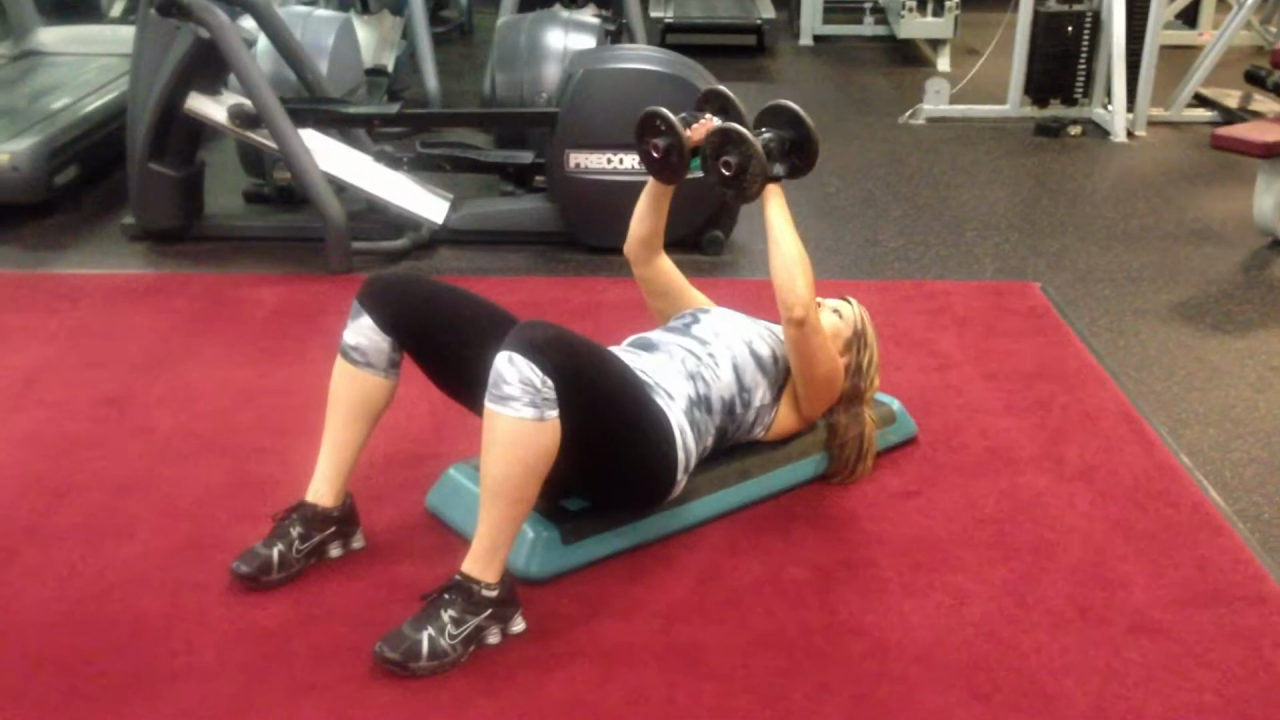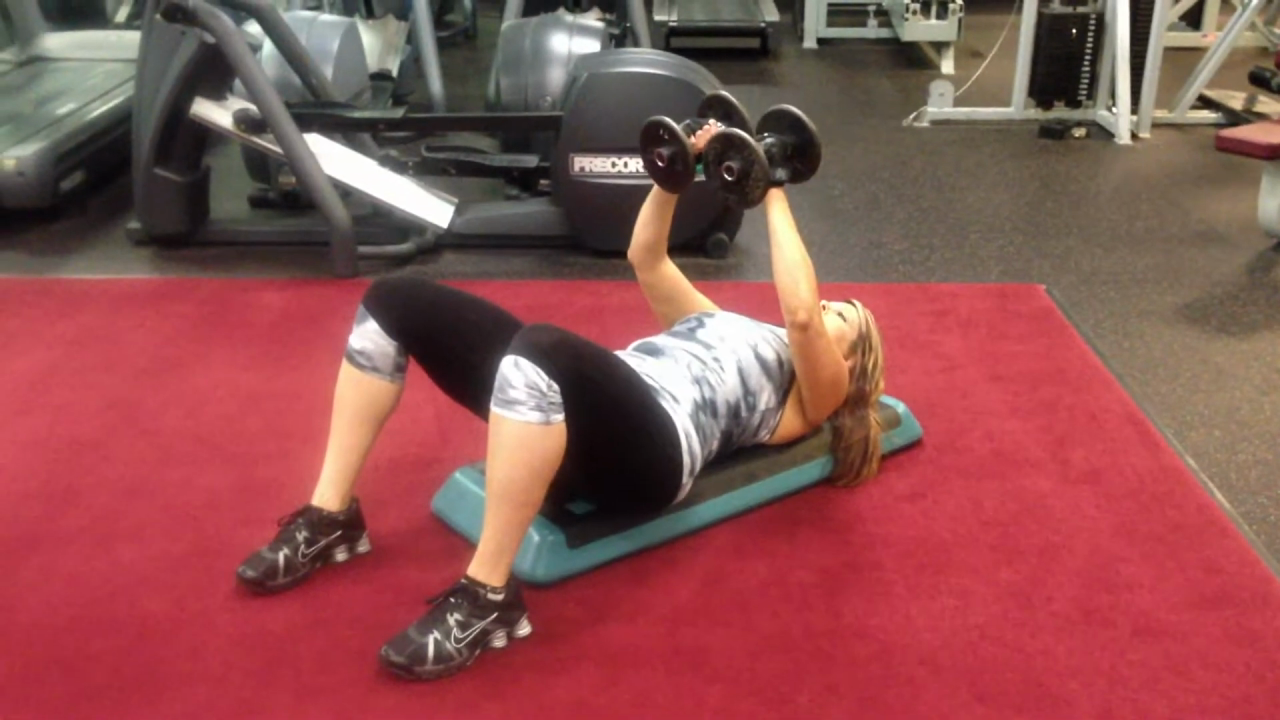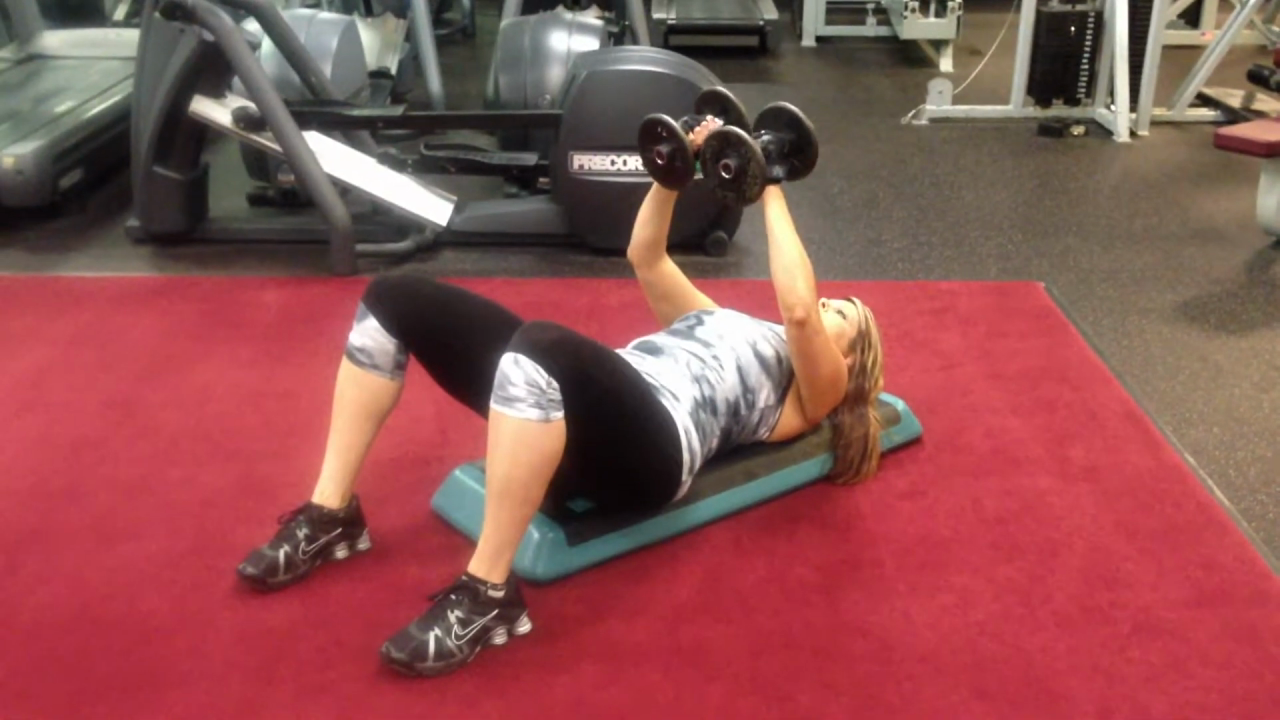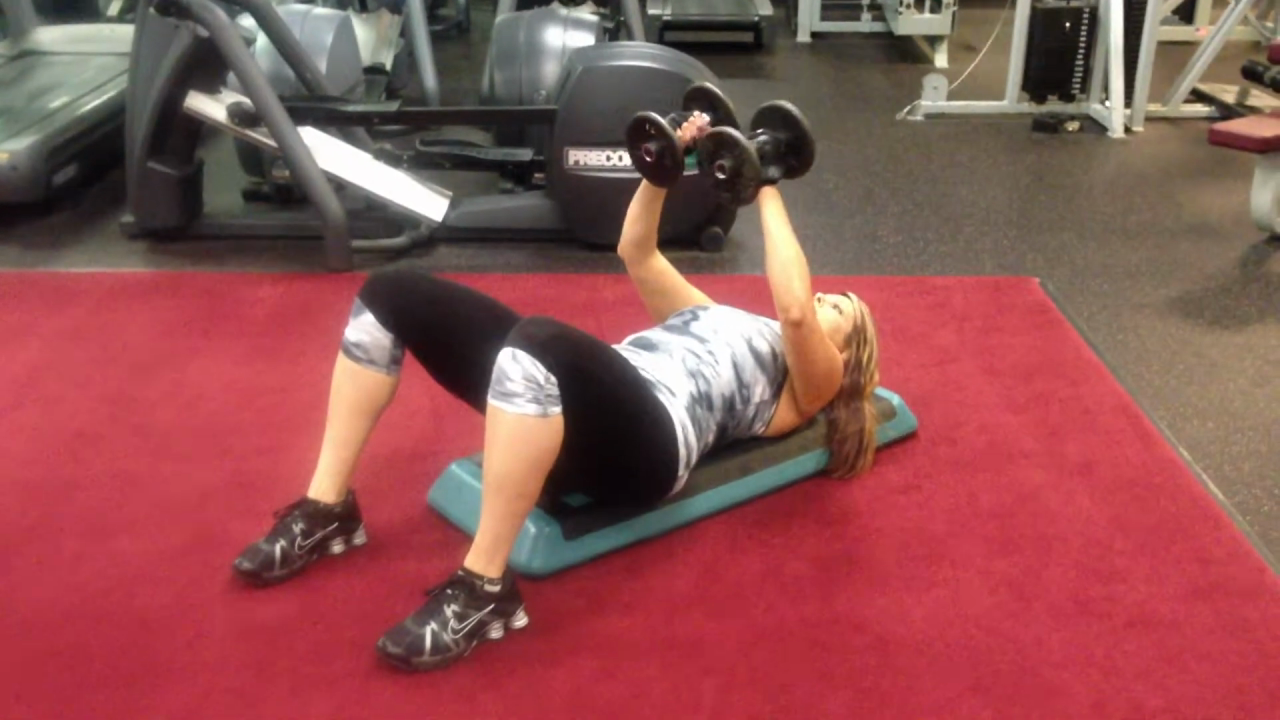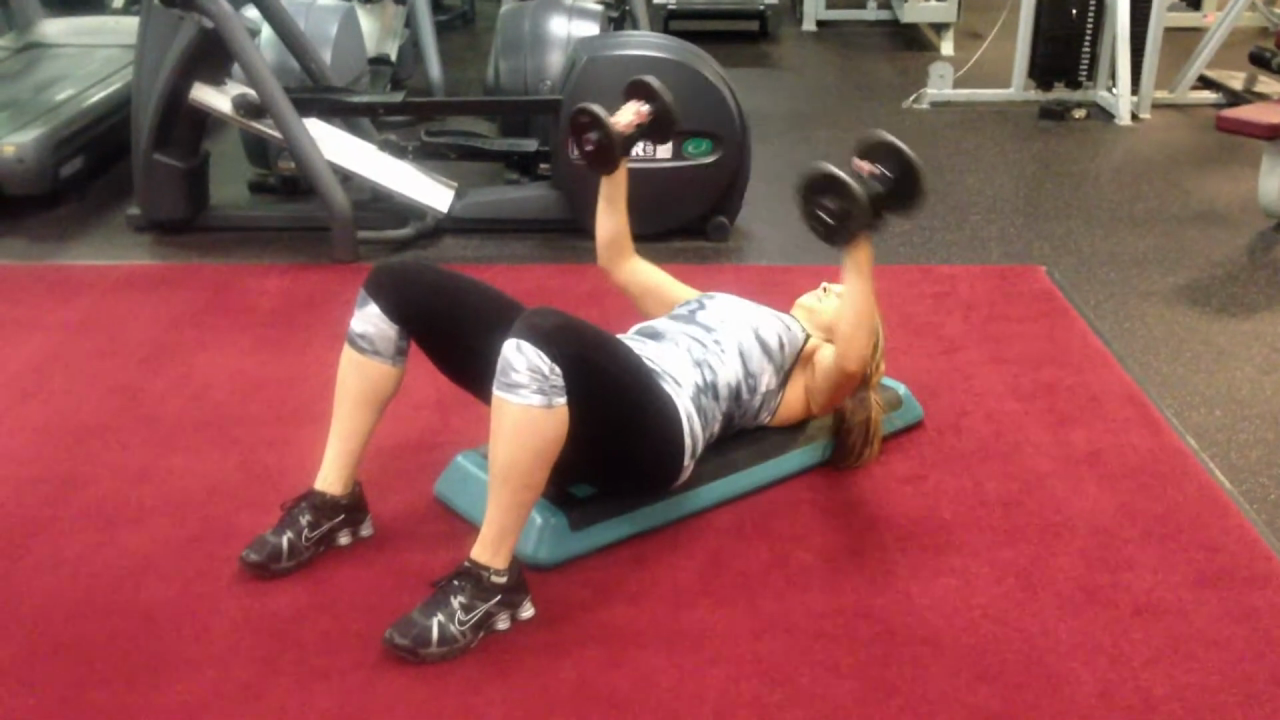
dt=0.4s
person 1, frame 1
left shoulder: (808, 389)
right shoulder: (723, 322)
left elbow: (797, 308)
right elbow: (644, 254)
left wrist: (772, 192)
left hip: (647, 442)
right hip: (584, 402)
left knee: (534, 344)
right knee: (389, 297)
left ankle: (481, 592)
right ankle: (324, 513)
person 1, frame 2
left shoulder: (814, 391)
right shoulder: (727, 327)
left elbow: (800, 311)
right elbow: (648, 260)
left wrist: (774, 196)
left hip: (654, 443)
right hip: (588, 406)
left knee: (540, 346)
right knee: (395, 300)
left ankle: (487, 596)
right ankle: (330, 517)
person 1, frame 3
left shoulder: (814, 390)
right shoulder: (726, 322)
left elbow: (798, 309)
right elbow: (647, 258)
left wrist: (771, 193)
left hip: (653, 442)
right hip: (587, 404)
left knee: (539, 345)
right knee: (395, 297)
left ankle: (487, 593)
right ankle: (331, 515)
person 1, frame 4
left shoulder: (808, 382)
right shoulder: (718, 319)
left elbow: (794, 312)
right elbow: (637, 254)
left wrist: (768, 193)
left hip: (650, 437)
right hip: (579, 400)
left knee: (537, 340)
right knee: (392, 292)
left ankle: (484, 588)
right ankle: (326, 509)
person 1, frame 5
left shoulder: (812, 368)
right shoulder: (714, 307)
left elbow: (854, 361)
right elbow: (618, 259)
left wrist: (859, 235)
right wrist: (617, 157)
left hip: (656, 428)
right hip: (584, 389)
left knee: (543, 331)
right knee: (397, 283)
left ankle: (491, 579)
right ankle: (334, 501)
